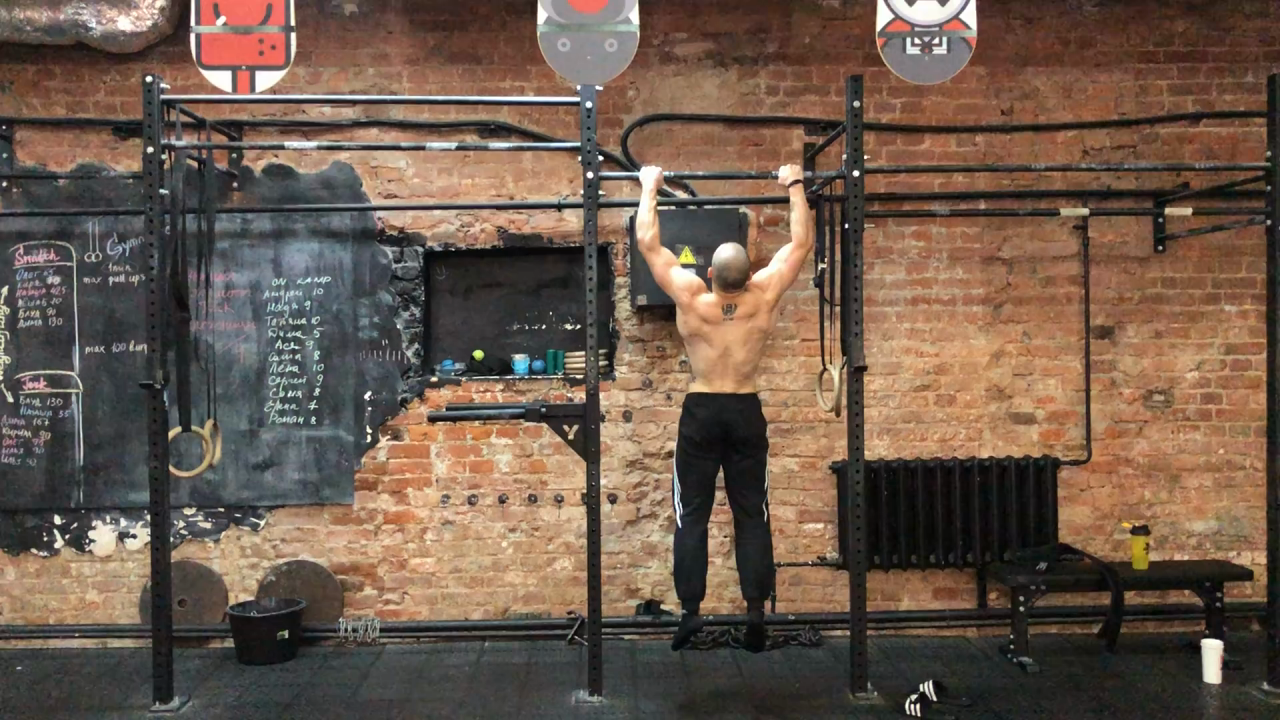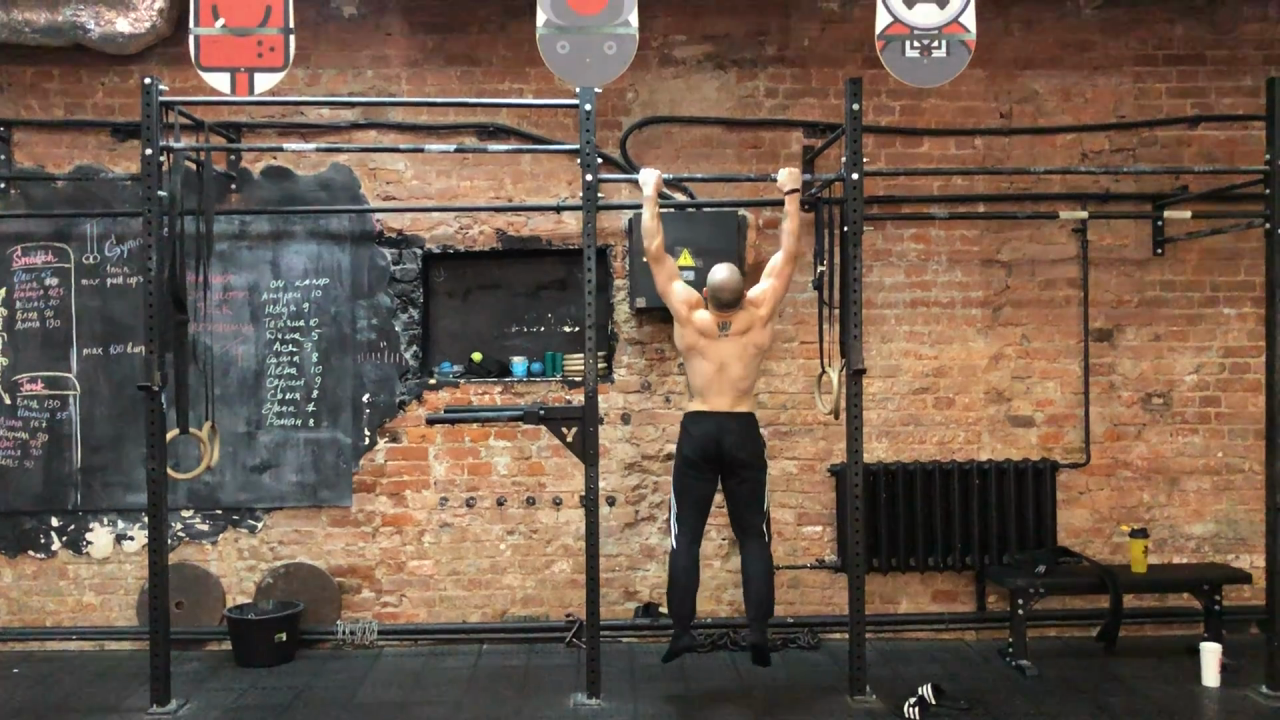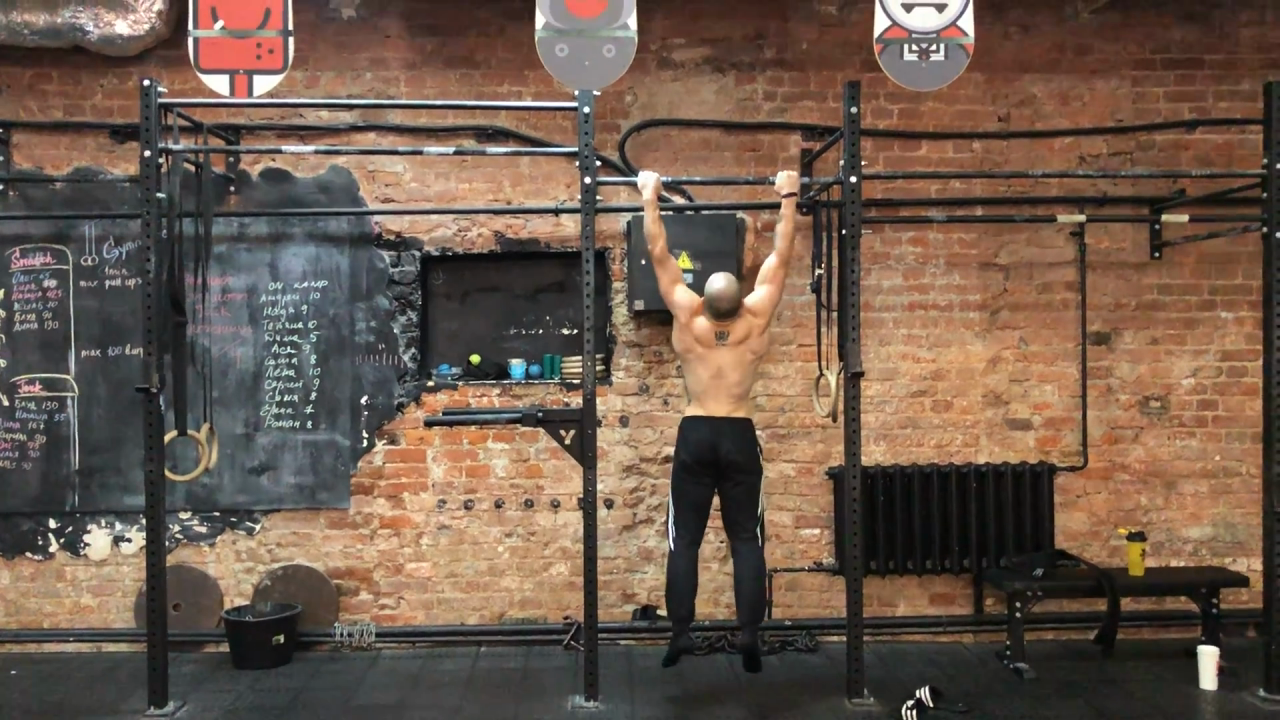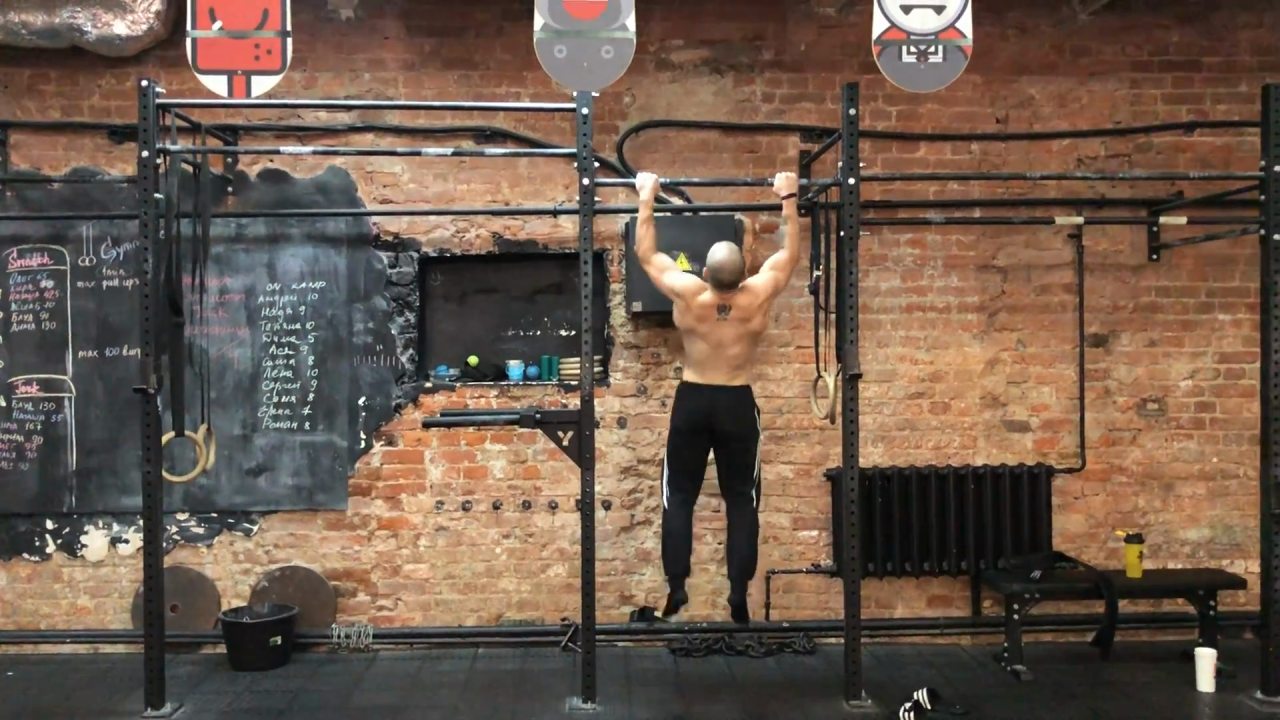
dt=0.2s
person 1, frame 1
left shoulder: (689, 298)
right shoulder: (764, 298)
left elbow: (647, 243)
right elbow: (801, 243)
left wrist: (650, 188)
right wrist: (794, 186)
left hip: (700, 411)
right hip: (745, 412)
left knee: (691, 514)
right knee: (751, 514)
left ankle: (691, 611)
right ankle: (755, 611)
person 1, frame 2
left shoulder: (688, 315)
right shoulder: (759, 315)
left elbow: (655, 253)
right elbow: (787, 254)
left wrist: (651, 195)
right wrist: (790, 194)
left hip: (698, 432)
right hip: (743, 433)
left knee: (685, 536)
right knee: (754, 537)
left ankle: (682, 632)
right ankle: (758, 632)
person 1, frame 3
left shoulder: (686, 318)
right shoulder: (756, 320)
left elbow: (659, 256)
right elbow: (780, 256)
left wrist: (650, 197)
right wrist: (788, 197)
left hip: (695, 435)
right hip: (739, 437)
left knee: (684, 539)
right knee: (746, 538)
left ankle: (681, 632)
right ankle: (750, 633)
person 1, frame 4
left shoulder: (686, 292)
right shoulder: (761, 294)
left elbow: (645, 254)
right elbow: (792, 255)
left hip: (692, 401)
right hip: (738, 404)
left knee: (678, 496)
right knee: (741, 499)
left ankle: (676, 586)
right ankle: (739, 593)
